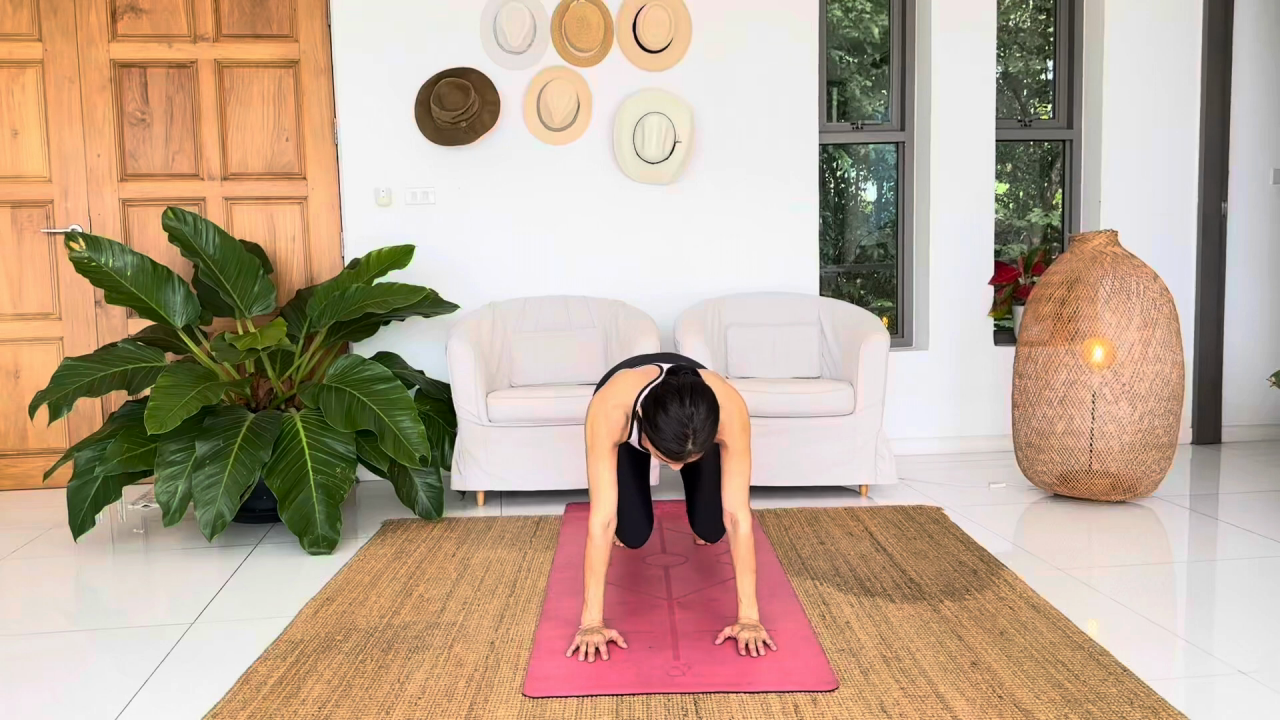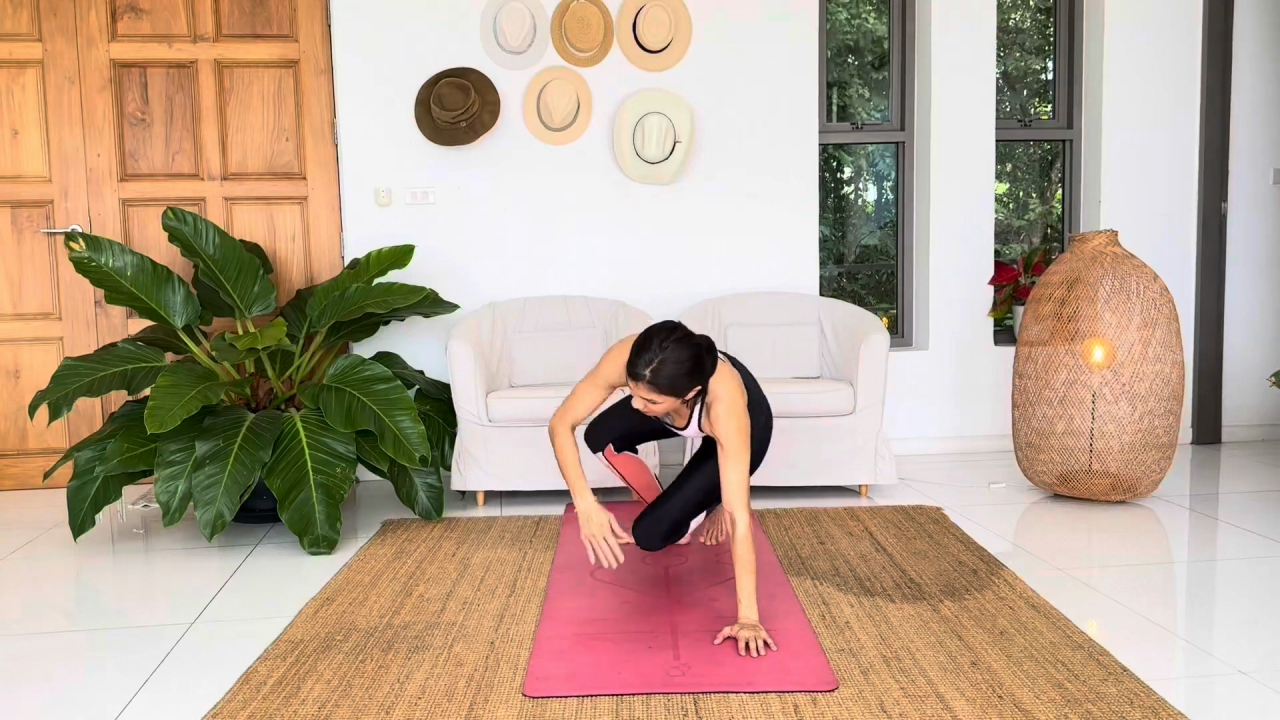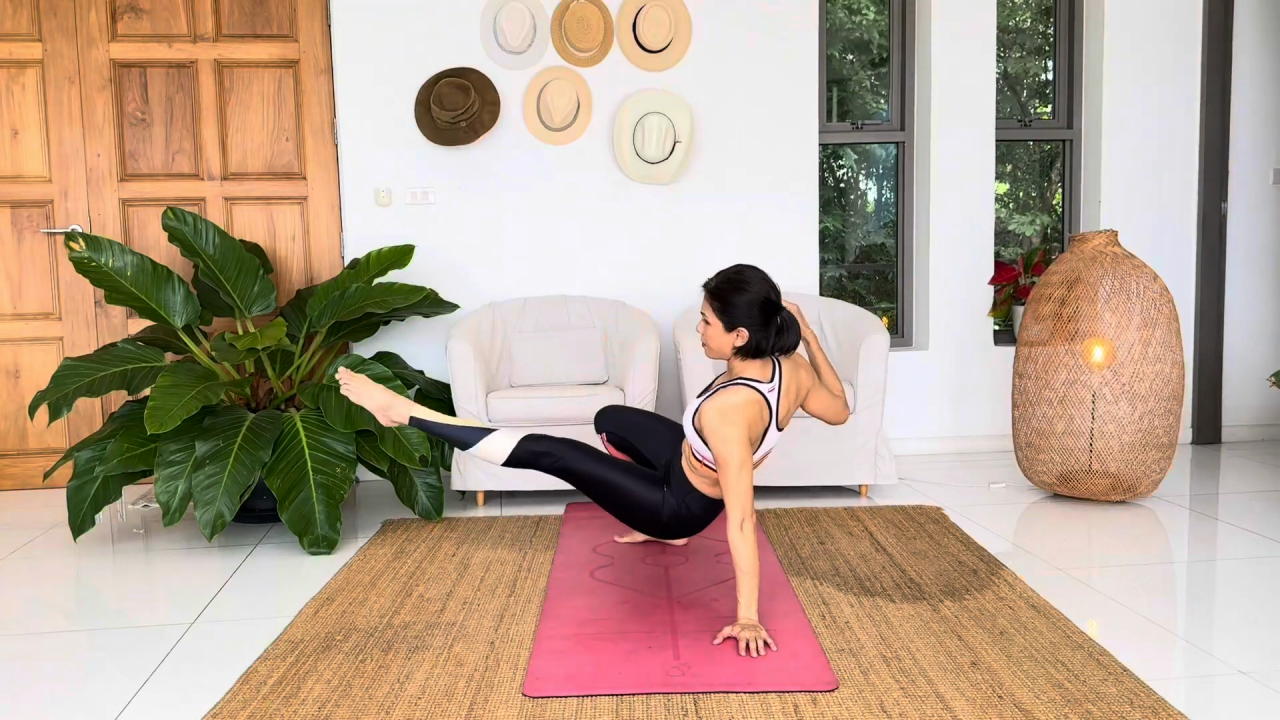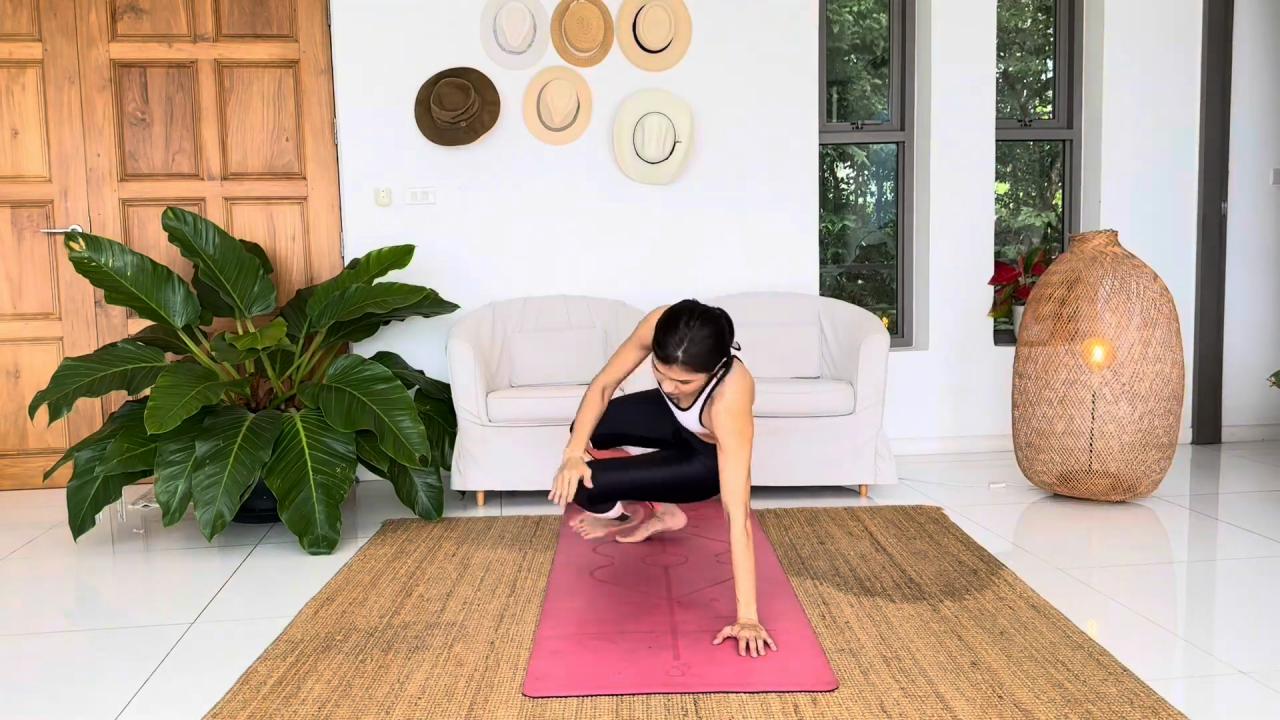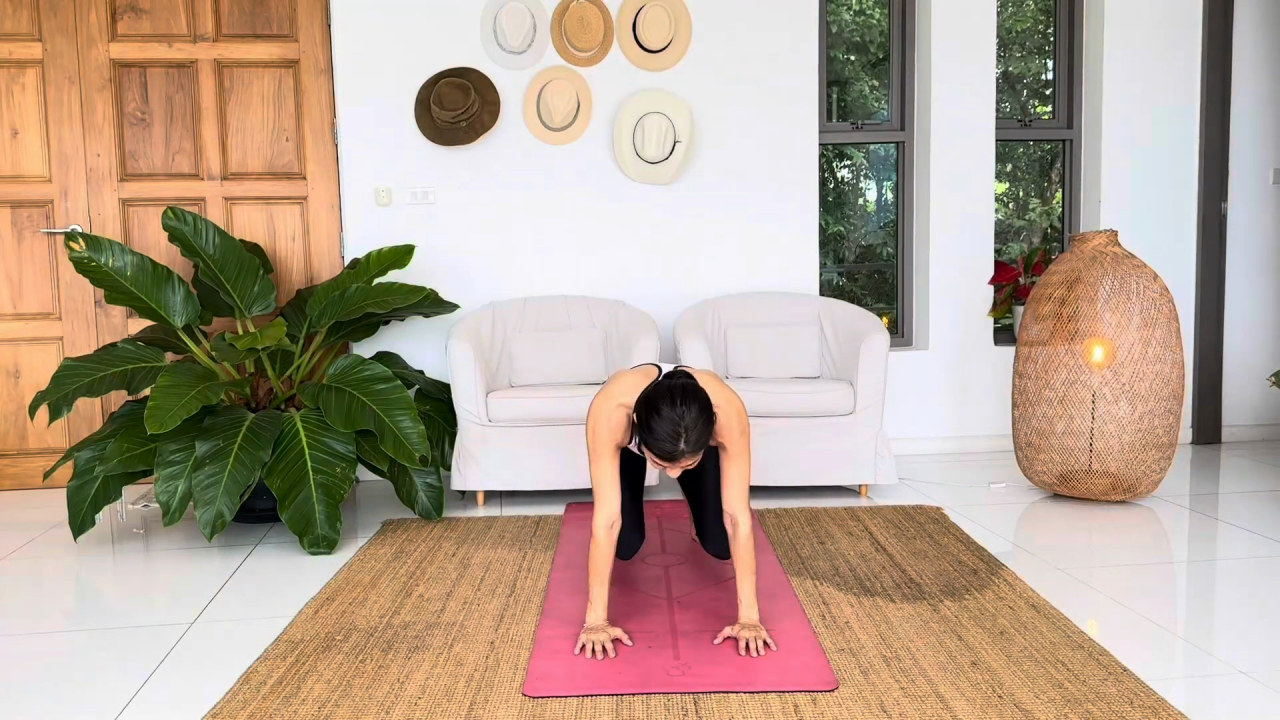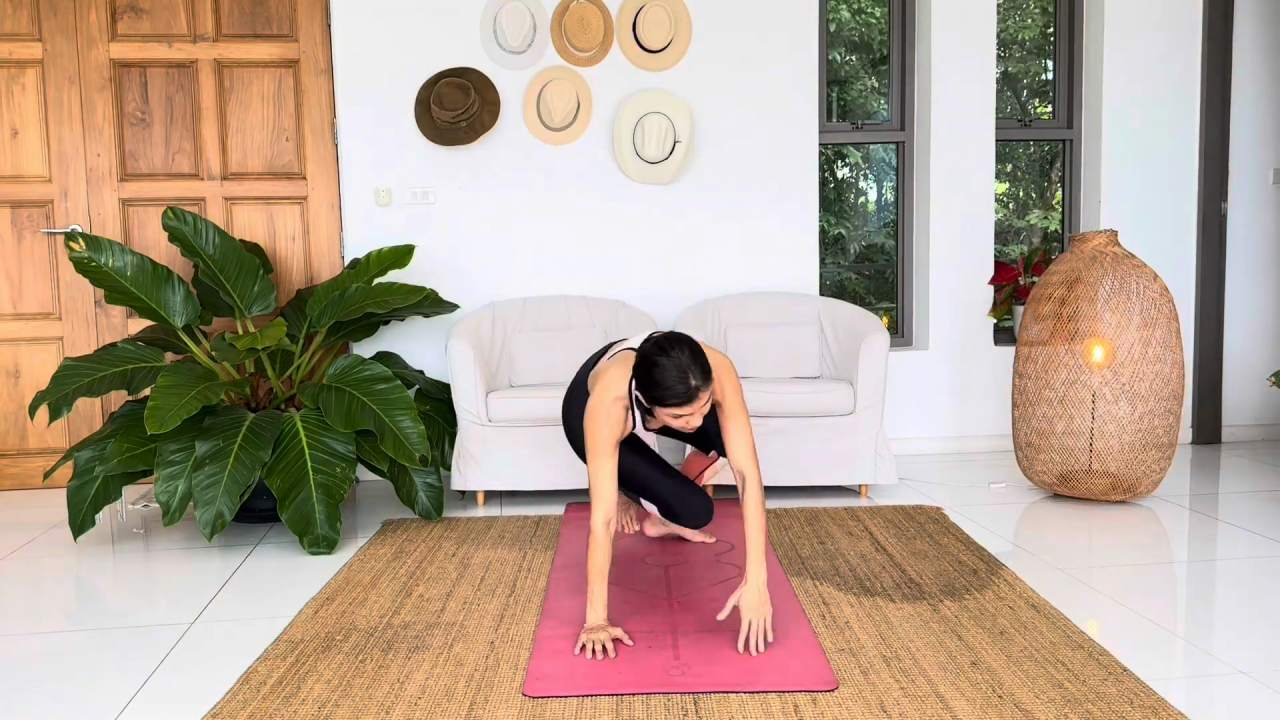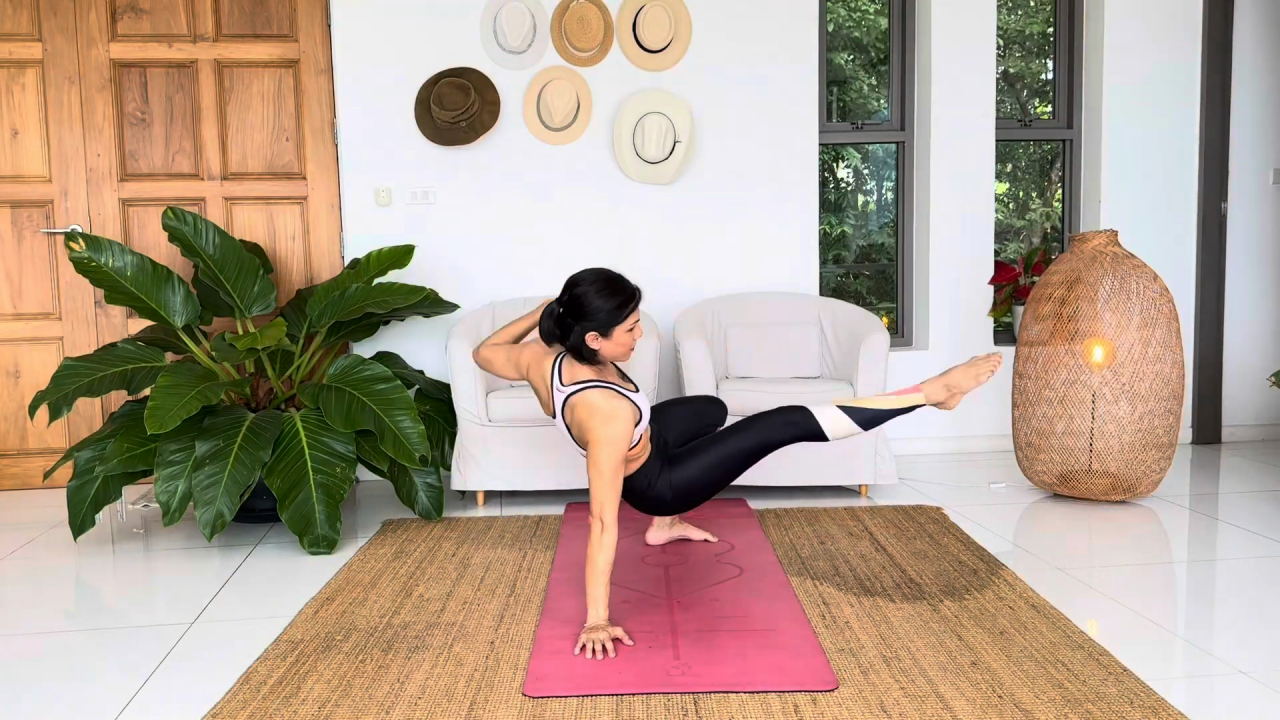
dt=0.7s
person 1, frame 1
left shoulder: (728, 408)
right shoulder: (610, 408)
left elbow: (738, 516)
right elbow: (602, 519)
left wrist: (749, 616)
right wrist: (591, 621)
right hip: (628, 417)
left knee: (711, 530)
right knee: (633, 534)
right ankle: (633, 502)
person 1, frame 2
left shoulder: (725, 401)
right shoulder: (631, 360)
left elbow: (739, 515)
right elbow: (561, 423)
left wrist: (748, 617)
right wrist: (585, 504)
left hip: (750, 427)
left knee: (651, 534)
left ankle: (712, 503)
right ankle: (662, 508)
person 1, frame 3
left shoulder: (727, 409)
right shoulder: (790, 366)
left elbow: (740, 520)
right elbow: (840, 410)
left wrist: (748, 618)
right wrist: (807, 332)
left hip: (683, 503)
right hip: (690, 463)
left knee: (545, 451)
right knee: (609, 421)
left ankle: (406, 413)
right ankle: (658, 528)
person 1, frame 4
left shoulder: (734, 394)
right shoulder: (660, 325)
left elbow: (737, 514)
right elbow: (602, 385)
left wrist: (747, 616)
right wrist: (574, 450)
left hip: (710, 459)
right hip: (679, 418)
left knee: (591, 487)
left ankle: (625, 517)
right ankle: (663, 513)
person 1, frame 5
left shoulder: (727, 411)
right shoulder: (611, 410)
left elbow: (738, 517)
right elbow: (606, 521)
left wrist: (748, 616)
right wrist: (596, 619)
left knee: (719, 546)
right knee: (624, 546)
left ankle: (700, 506)
person 1, frame 6
left shoulder: (714, 371)
right shoulder: (608, 404)
left elbow: (748, 474)
right elbow: (602, 519)
left wrist: (756, 583)
right wrist: (596, 619)
right hip: (584, 407)
right knee: (697, 510)
left ankle: (661, 517)
right ankle: (625, 489)
person 1, frame 7
left shoulder: (545, 357)
right shoulder: (606, 412)
left elbow: (485, 353)
right elbow: (604, 522)
left wrist: (547, 312)
right wrist: (597, 620)
left hip: (643, 449)
right hip: (656, 480)
left knee: (711, 409)
right knee: (788, 423)
left ankle: (664, 525)
right ankle: (928, 392)
